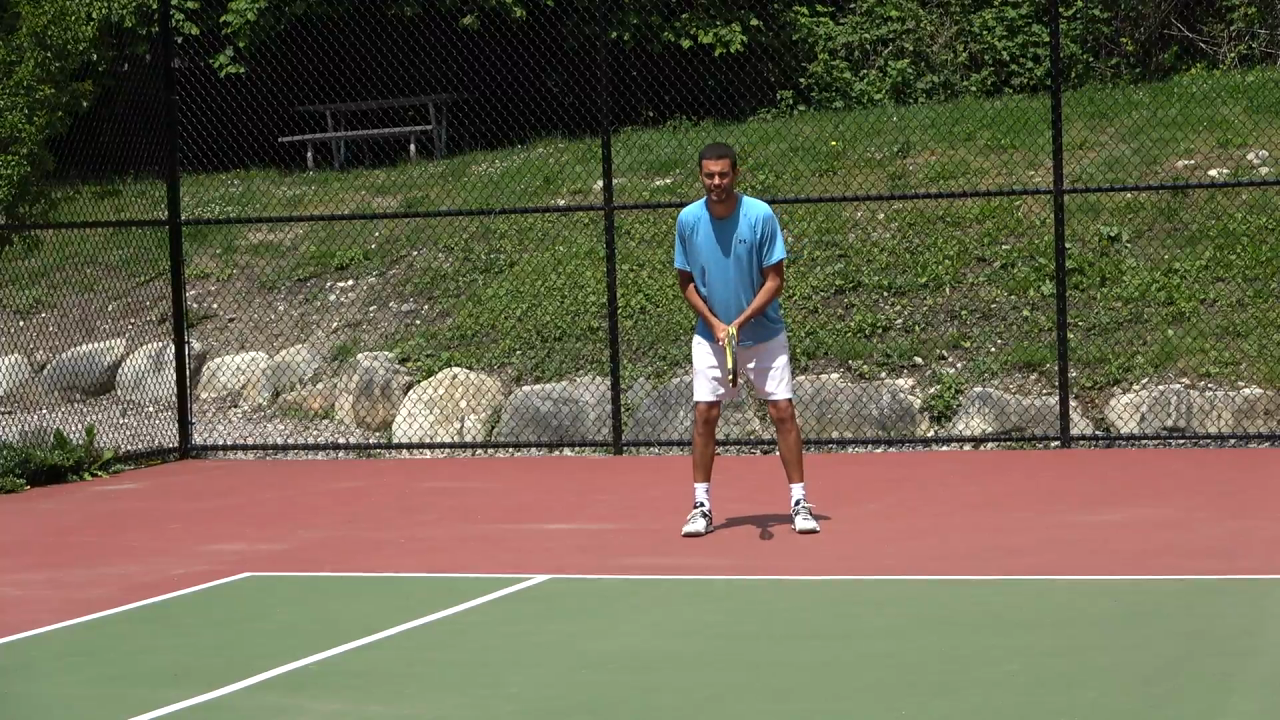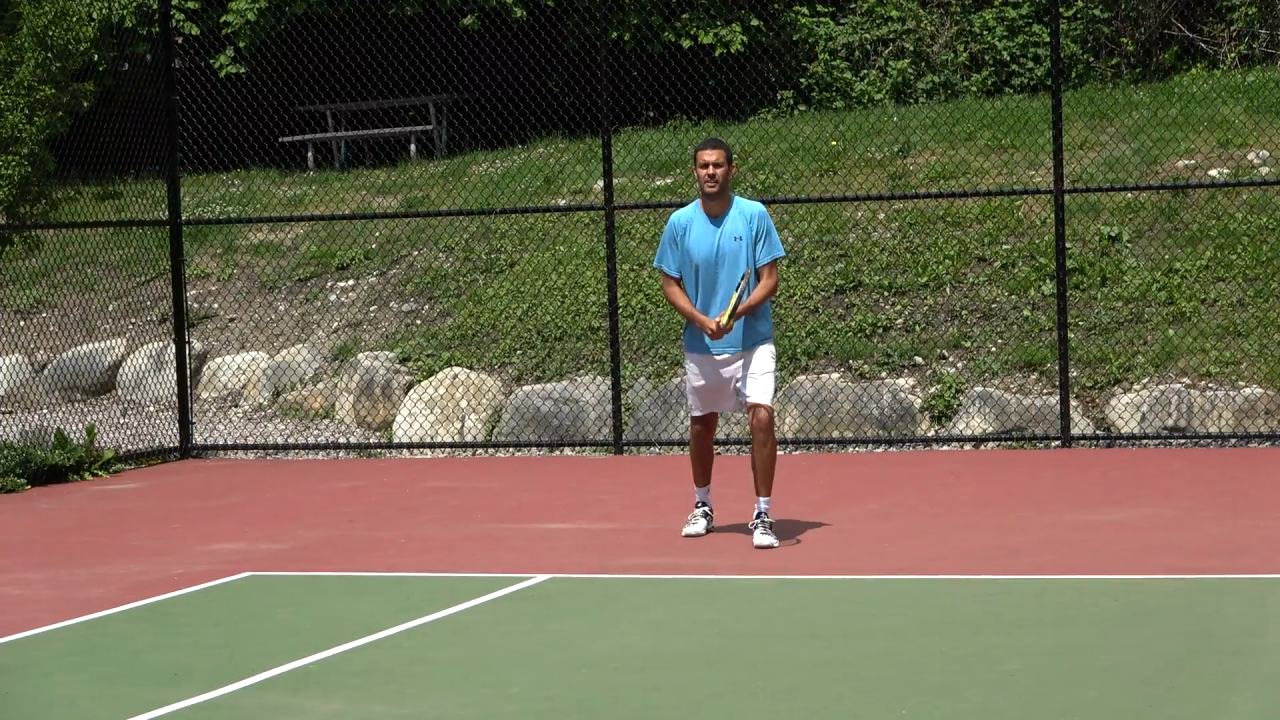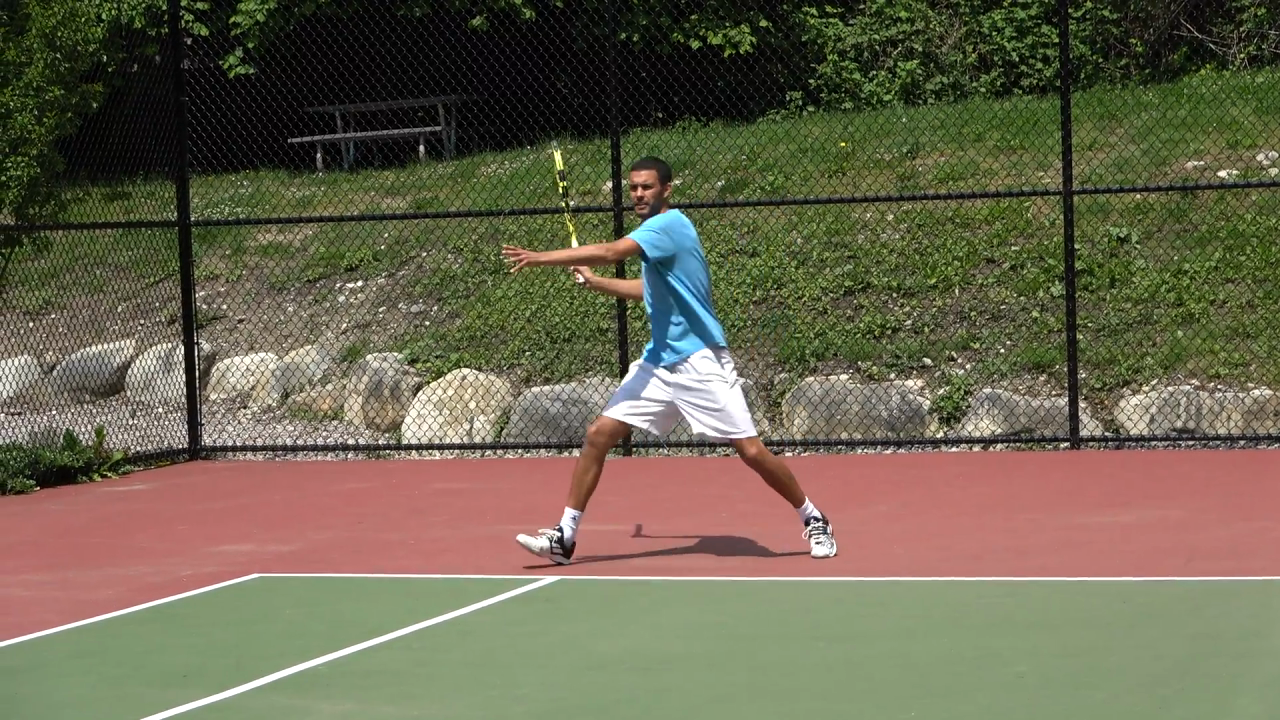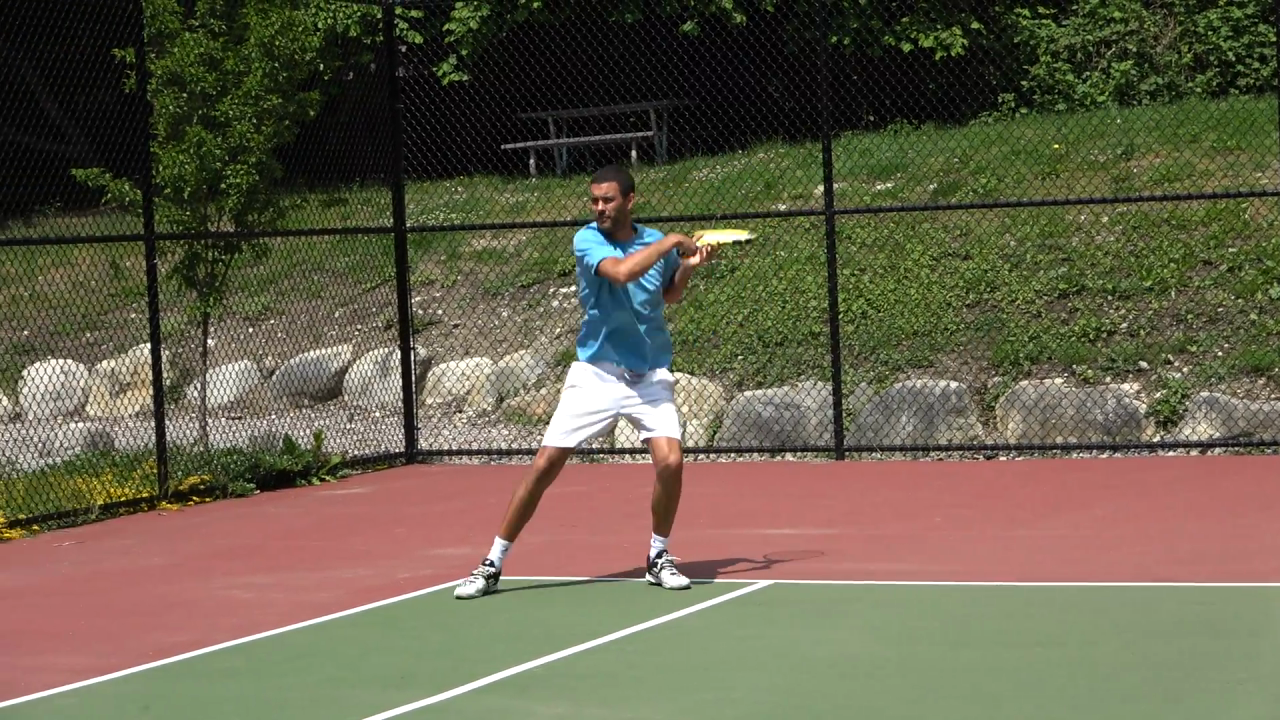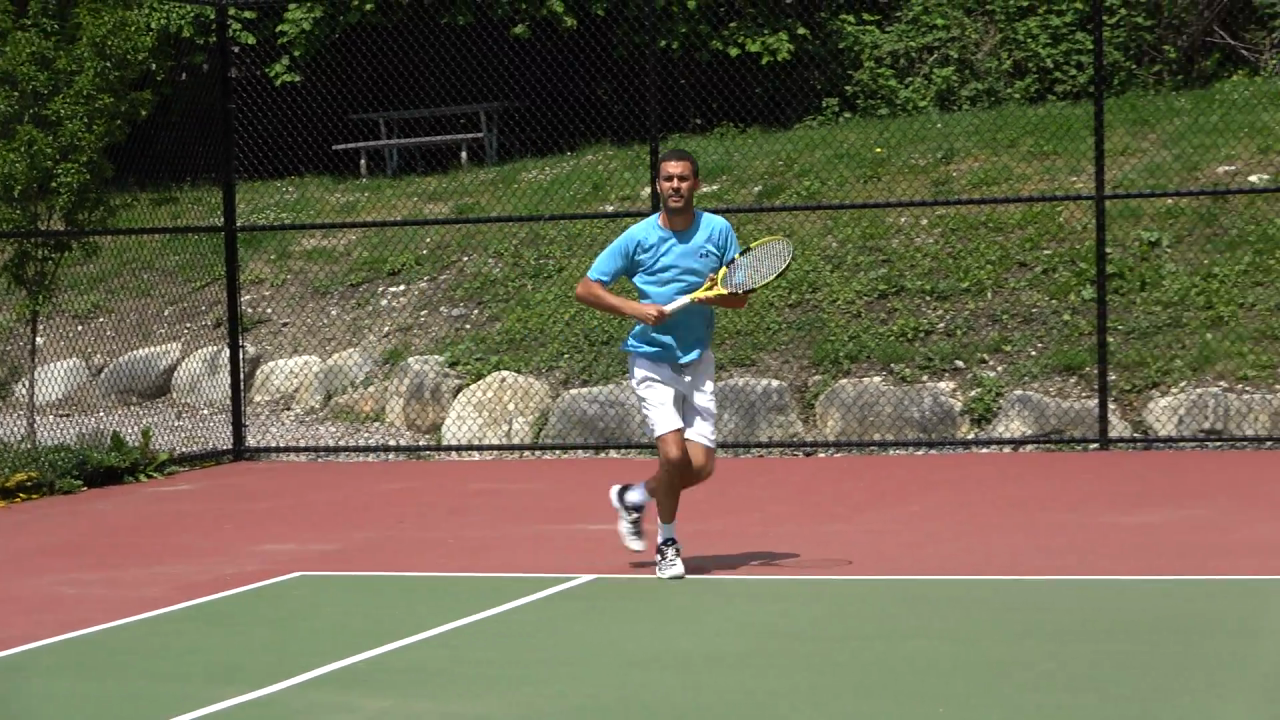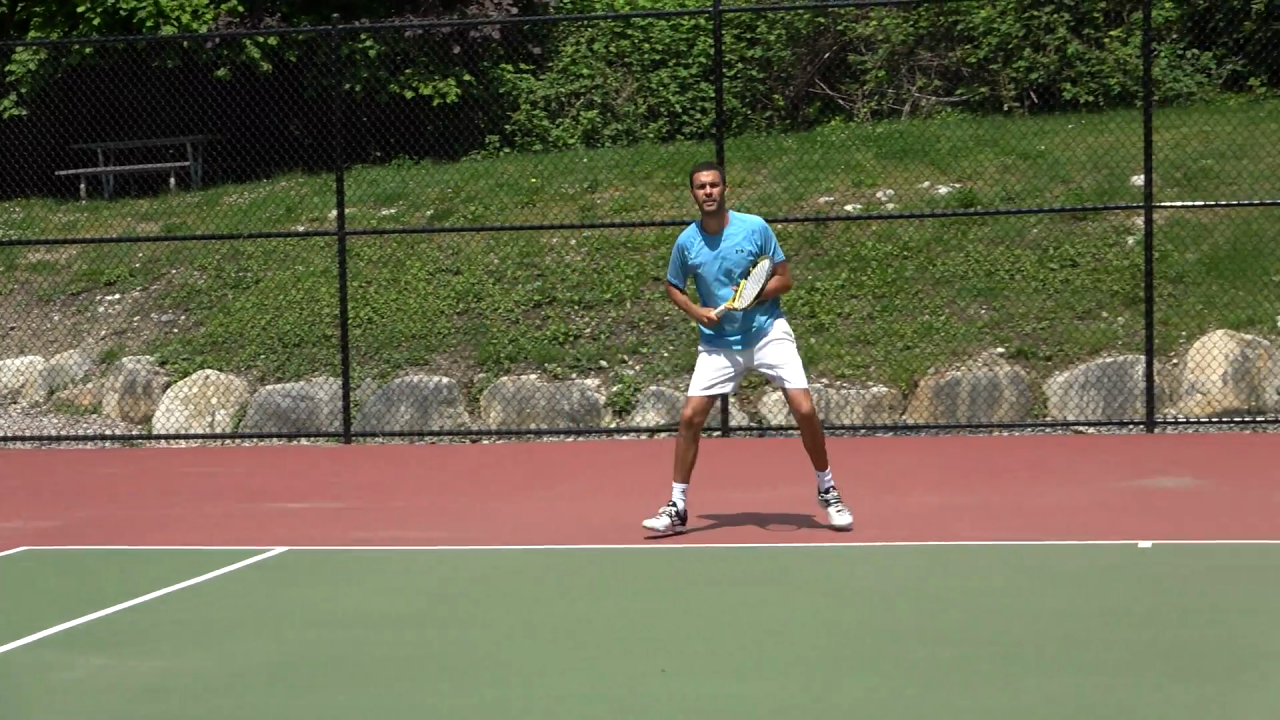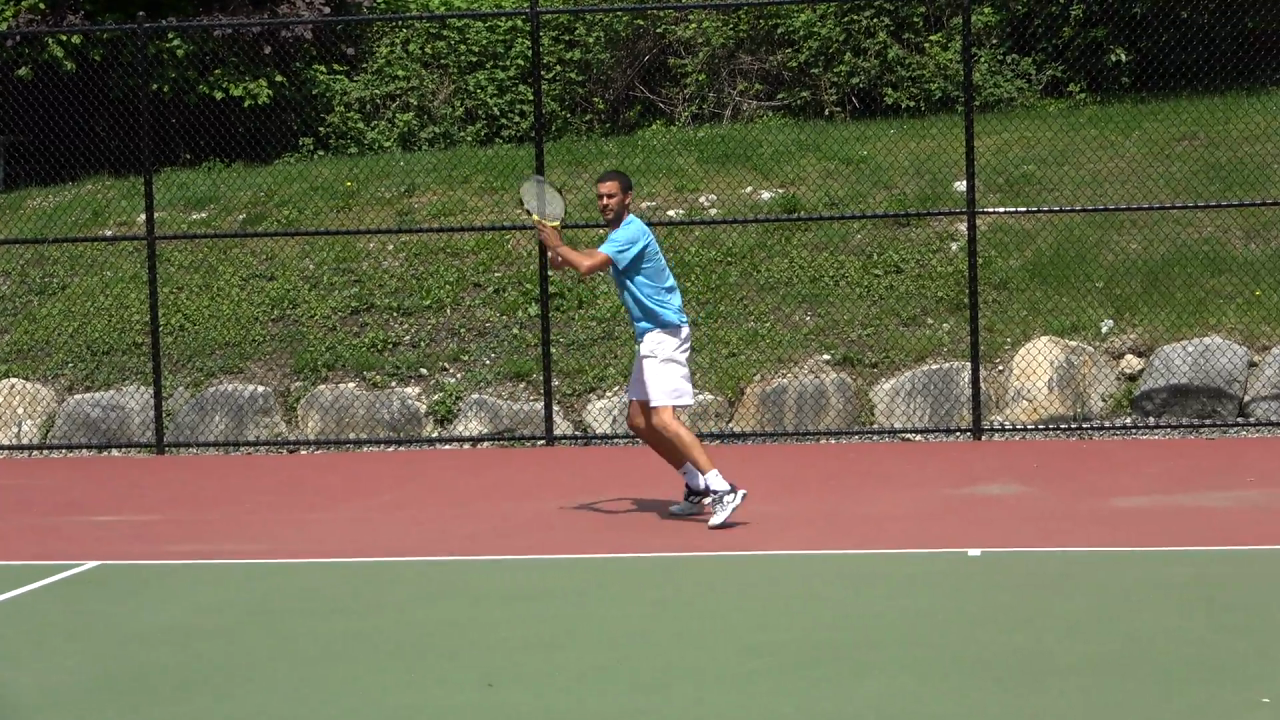
dt=0.7s
person 1, frame 1
left shoulder: (761, 215)
right shoulder: (687, 219)
left elbow: (774, 280)
right elbow: (686, 280)
left wrist: (739, 323)
right wrist: (714, 323)
left hip: (763, 333)
right hip: (710, 334)
left knee: (783, 411)
right knee: (704, 415)
left ankle: (799, 501)
right ankle: (701, 506)
person 1, frame 2
left shoulder: (755, 215)
right shoulder: (679, 223)
left elbow: (770, 280)
right elbow: (670, 285)
left wrist: (736, 315)
right wrist: (701, 320)
left hip: (752, 340)
right hip: (701, 345)
left knee: (761, 417)
right knee: (701, 428)
left ankle: (762, 515)
right ankle: (704, 505)
person 1, frame 3
left shoulder: (671, 224)
right shoulder: (650, 234)
left elbow: (611, 252)
left wrist: (540, 258)
right wrist: (594, 280)
left hip: (700, 360)
right hip: (657, 361)
left knee: (753, 452)
right knee: (597, 436)
left ankle: (812, 520)
right ankle: (565, 536)
person 1, frame 4
left shoulder: (652, 238)
right shoulder: (587, 240)
left elbow: (670, 294)
right elbow: (619, 272)
left wrist: (692, 265)
right wrist: (671, 243)
left hip: (651, 374)
right hip: (599, 373)
left knee: (671, 460)
right knee: (545, 464)
left ankle: (660, 555)
right ankle: (494, 563)
person 1, frame 5
left shoulder: (718, 228)
right shoulder: (639, 237)
left elbow: (739, 299)
right elbow: (584, 290)
left wrist: (715, 295)
right wrist: (634, 309)
left hip: (695, 362)
right hip: (652, 360)
left knee: (700, 466)
right knee: (673, 456)
left ankle: (632, 496)
right ankle: (666, 541)
person 1, frame 6
left shoulder: (755, 227)
right shoulder: (686, 241)
left elbow: (785, 279)
right elbow: (672, 291)
left wrist: (754, 297)
right wrist: (695, 310)
left hip: (767, 331)
right hip: (718, 342)
left knee: (805, 410)
right knee: (691, 417)
left ankle: (827, 491)
right ankle: (677, 508)
person 1, frame 7
left shoulder: (633, 232)
right shoulder: (619, 232)
left elbow: (586, 266)
right elbow: (587, 260)
left wrist: (555, 245)
right wrist: (560, 250)
left hip: (664, 336)
right hip: (650, 337)
left knee: (663, 420)
right knee: (638, 421)
left ankle: (723, 490)
right ankle: (699, 486)
